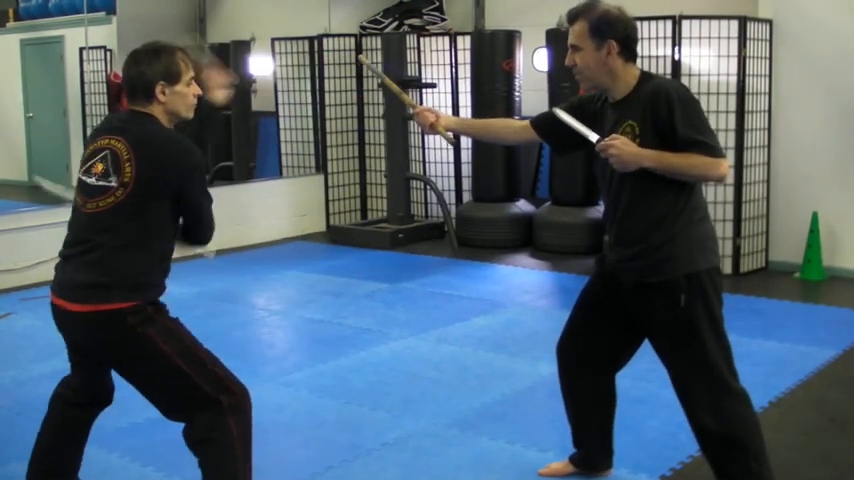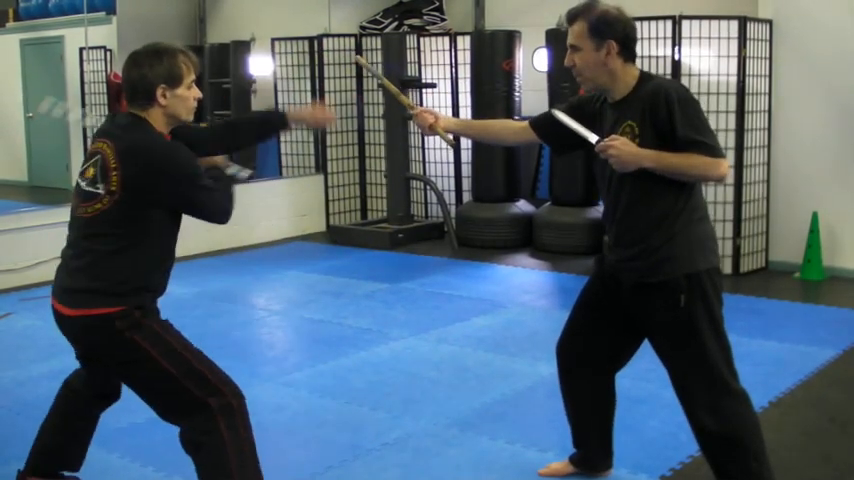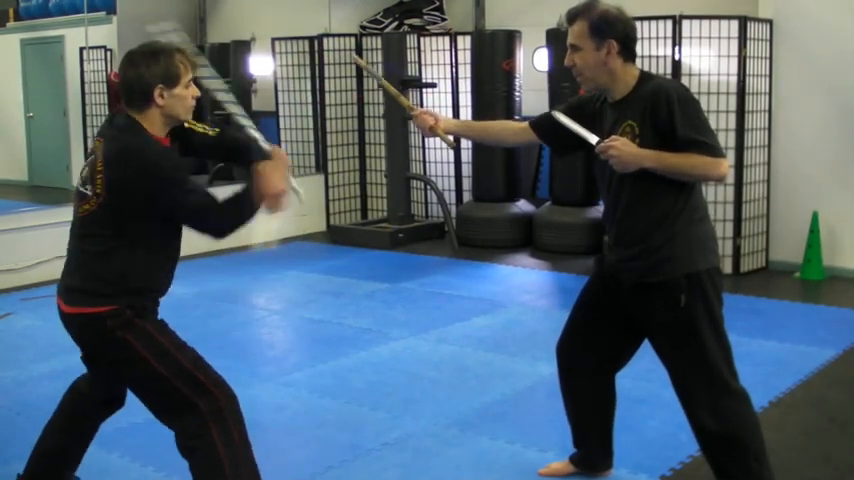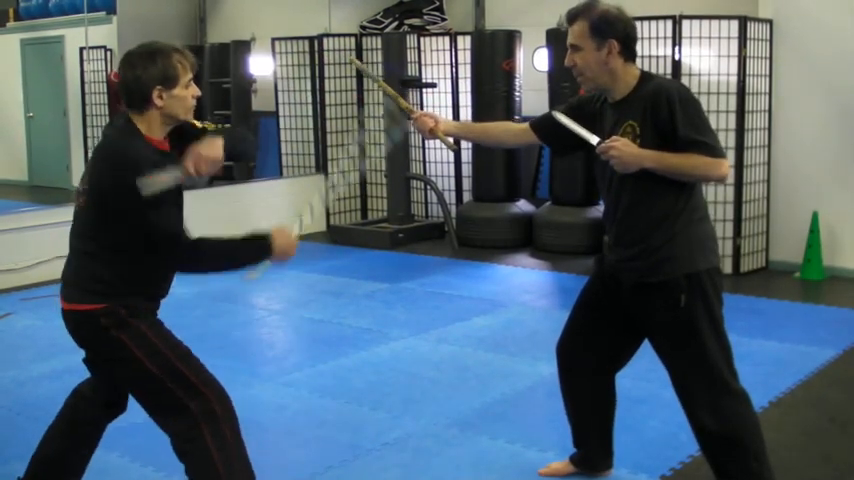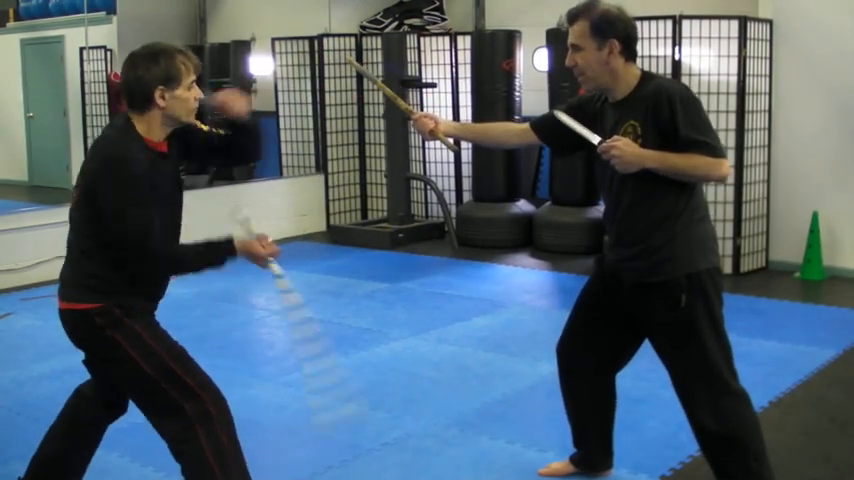
dt=0.1s
person 1, frame 1
left shoulder: (666, 96)
right shoulder: (593, 107)
left elbow: (717, 166)
right elbow: (522, 129)
left wrist: (642, 156)
right wrist: (451, 123)
left hip: (680, 269)
right hip: (621, 265)
left knee: (710, 388)
right knee: (579, 355)
person 1, frame 2
left shoulder: (665, 96)
right shoulder: (592, 107)
left elbow: (716, 166)
right elbow: (520, 131)
left wrist: (641, 156)
right wrist: (449, 124)
left hip: (679, 269)
right hip: (620, 265)
left knee: (710, 389)
right knee: (578, 355)
person 1, frame 3
left shoulder: (665, 97)
right shoulder: (592, 108)
left elbow: (717, 167)
right elbow: (521, 132)
left wrist: (642, 157)
right wrist: (449, 125)
left hip: (680, 270)
right hip: (620, 265)
left knee: (710, 389)
right knee: (579, 355)
person 1, frame 4
left shoulder: (666, 96)
right shoulder: (592, 108)
left elbow: (717, 167)
right elbow: (521, 133)
left wrist: (643, 158)
right wrist: (449, 127)
left hip: (679, 270)
right hip: (620, 266)
left knee: (710, 389)
right knee: (579, 355)
person 1, frame 5
left shoulder: (666, 97)
right shoulder: (592, 108)
left elbow: (718, 167)
right elbow: (521, 133)
left wrist: (644, 157)
right wrist: (448, 127)
left hip: (680, 270)
right hip: (620, 265)
left knee: (710, 389)
right knee: (579, 356)
person 2, frame 1
left shoulder: (106, 132)
right shoulder: (168, 149)
right elbow: (201, 230)
left wrist: (209, 101)
right wrist: (182, 229)
left hip: (69, 299)
right hip: (121, 312)
left knee: (85, 385)
right knee: (223, 402)
person 2, frame 2
left shoulder: (119, 131)
right shoulder: (162, 156)
left elbow: (205, 137)
right elbow: (217, 208)
left wrist: (291, 118)
right wrist: (217, 171)
left hip: (73, 300)
right hip: (114, 312)
left knee: (96, 381)
right knee: (216, 405)
person 2, frame 3
left shoulder: (134, 129)
right shoulder: (142, 156)
left elbow: (218, 140)
right elbow: (216, 220)
left wrist: (264, 158)
right wrist: (258, 190)
left hip: (90, 301)
right hip: (113, 311)
left knee: (102, 386)
right knee: (211, 404)
person 2, frame 4
left shoulder: (147, 131)
right shoulder: (129, 161)
left elbow: (237, 139)
right elbow: (180, 253)
left wrist: (215, 143)
right wrist: (266, 245)
left hip: (96, 301)
right hip: (109, 310)
left knee: (105, 390)
right knee: (202, 407)
person 2, frame 5
left shoulder: (167, 134)
right shoulder: (123, 161)
left elbow: (236, 151)
right elbow: (151, 257)
left wrist: (240, 117)
right wrist: (235, 247)
left hip: (99, 302)
right hip: (105, 311)
left knee: (108, 391)
right knee: (199, 408)
